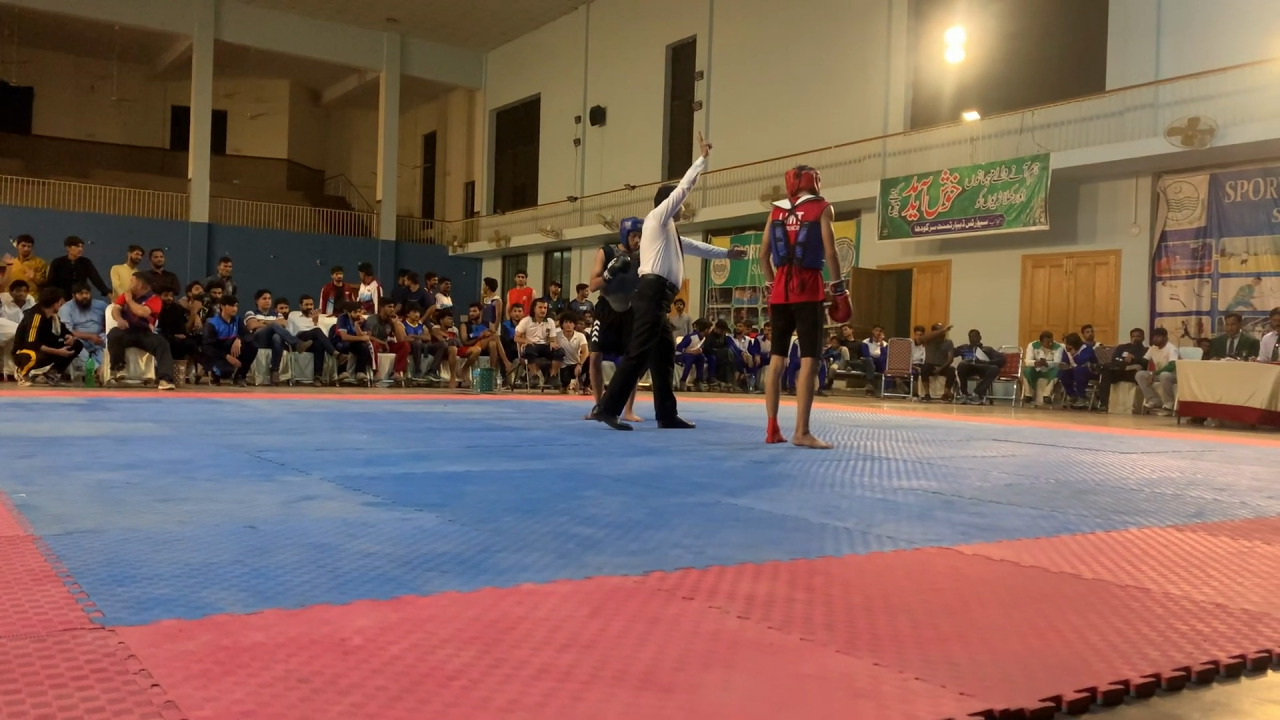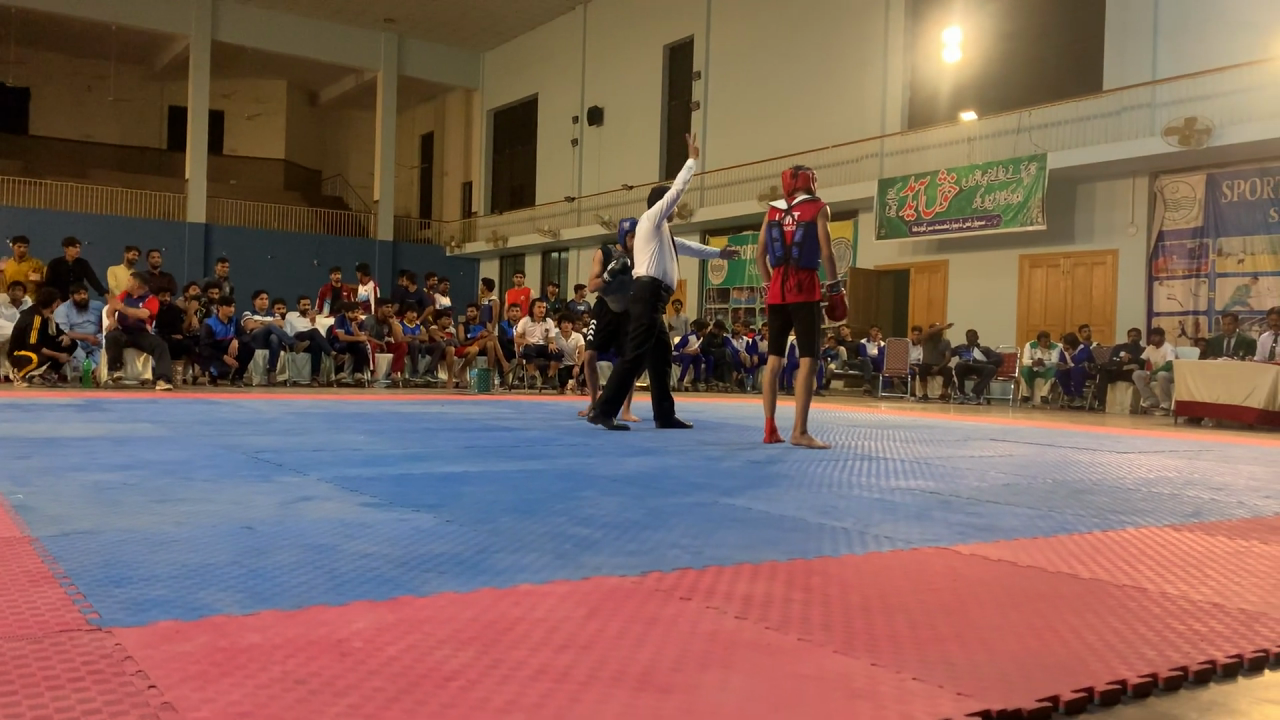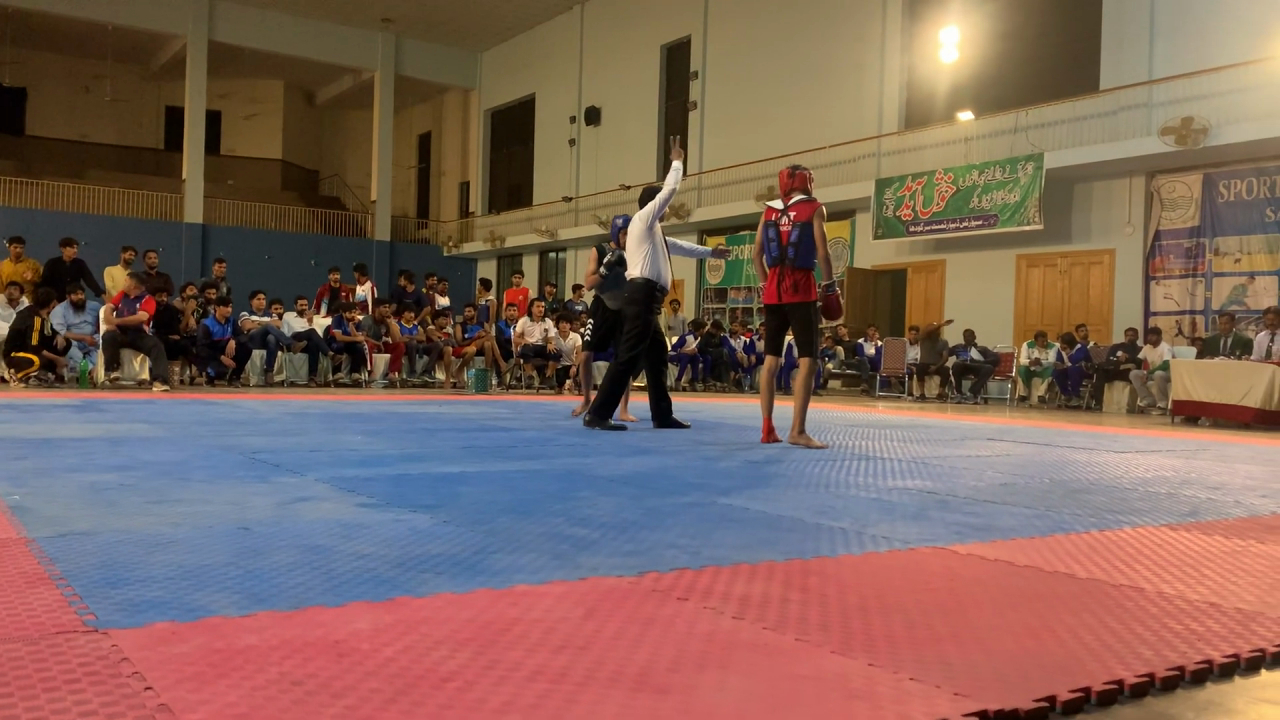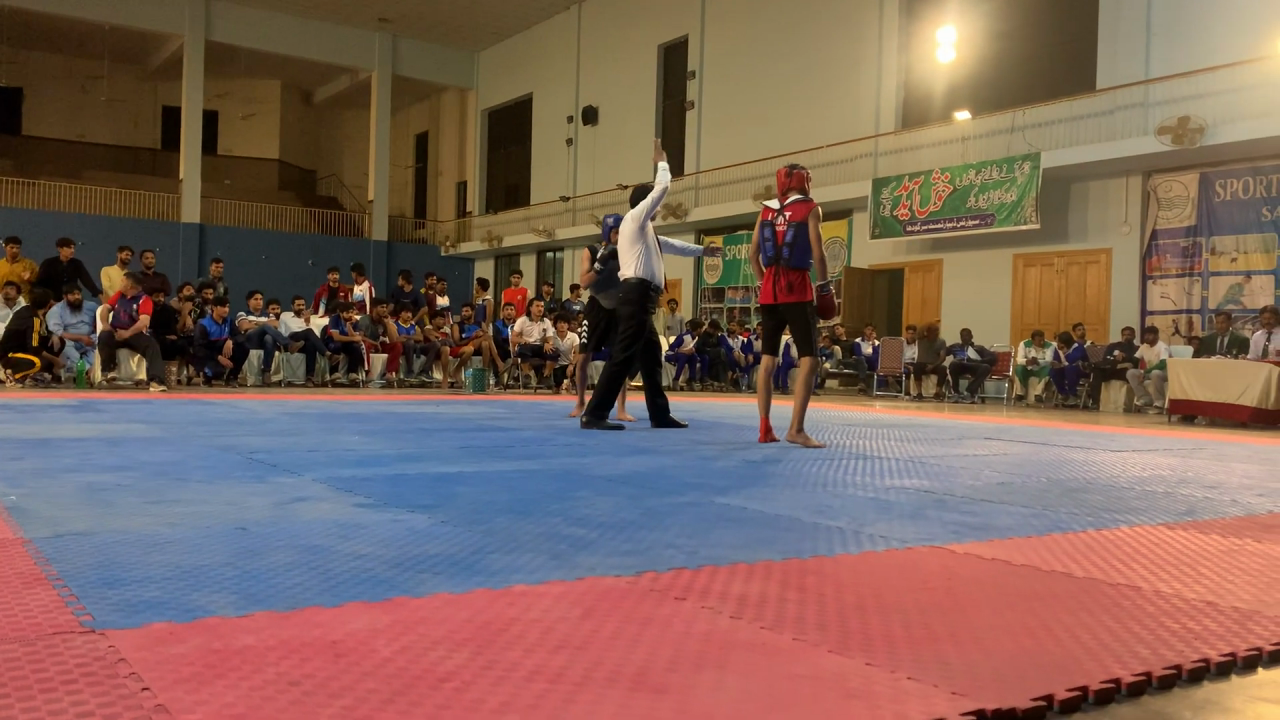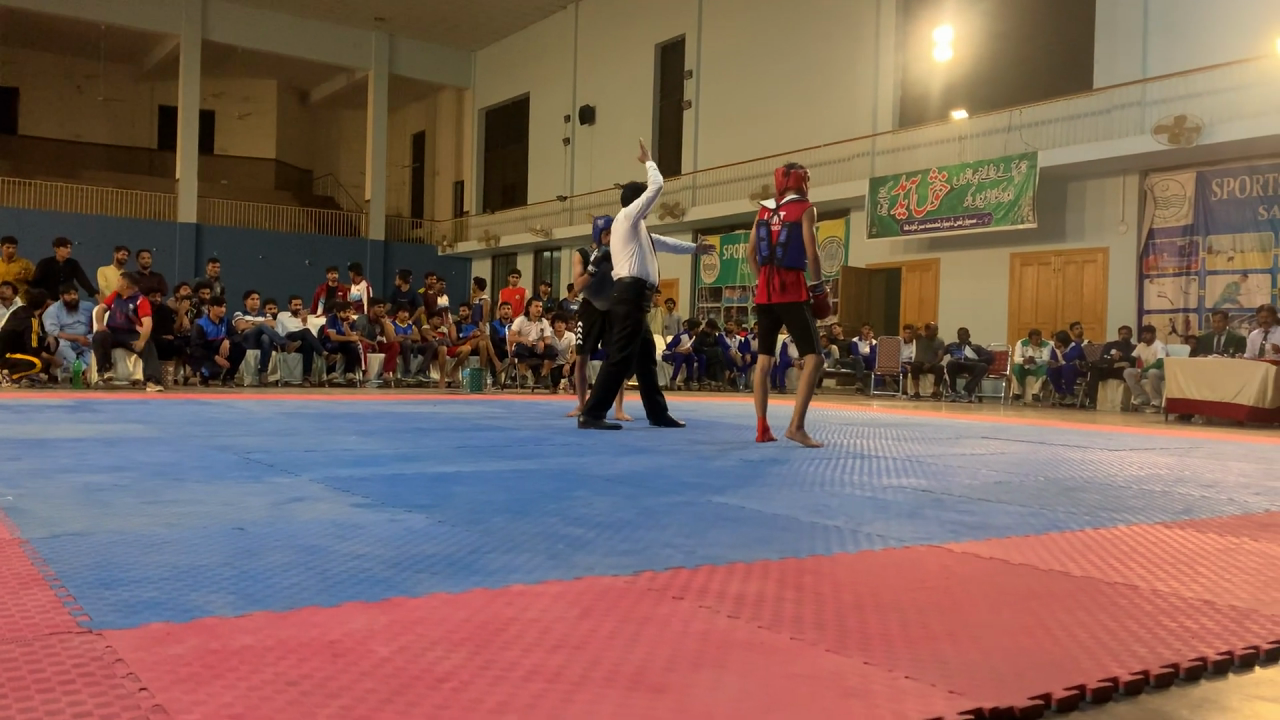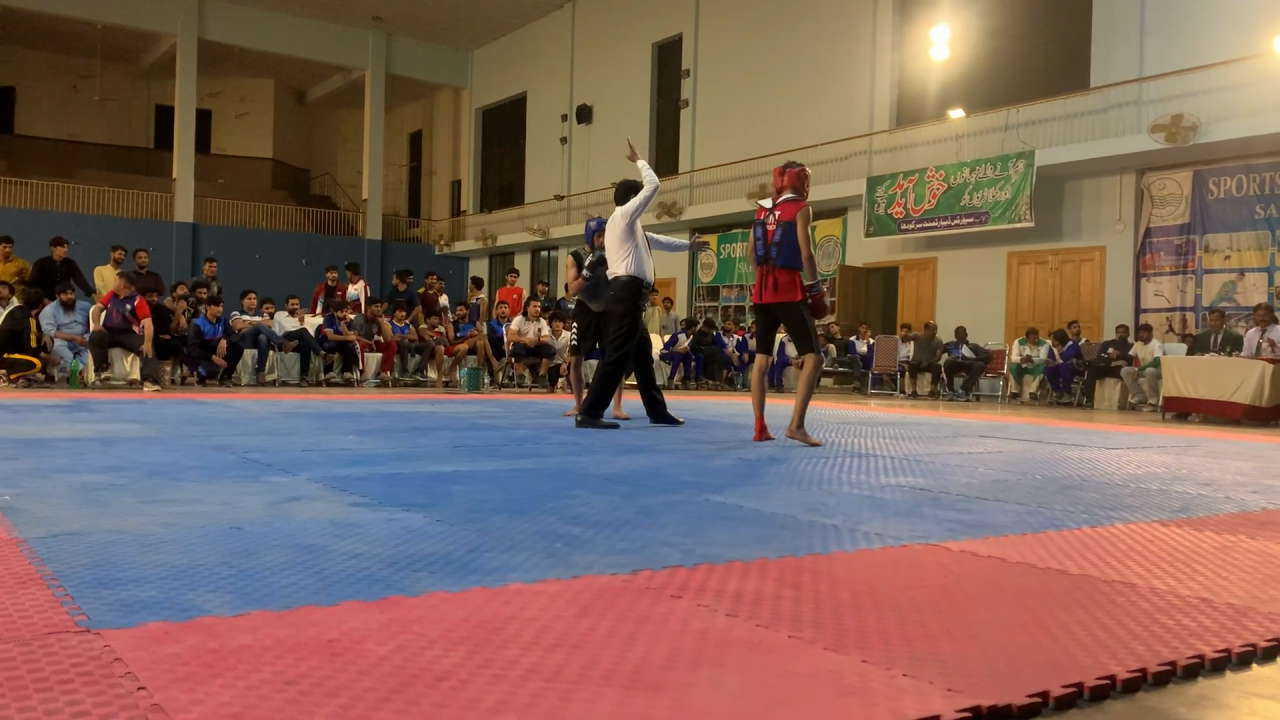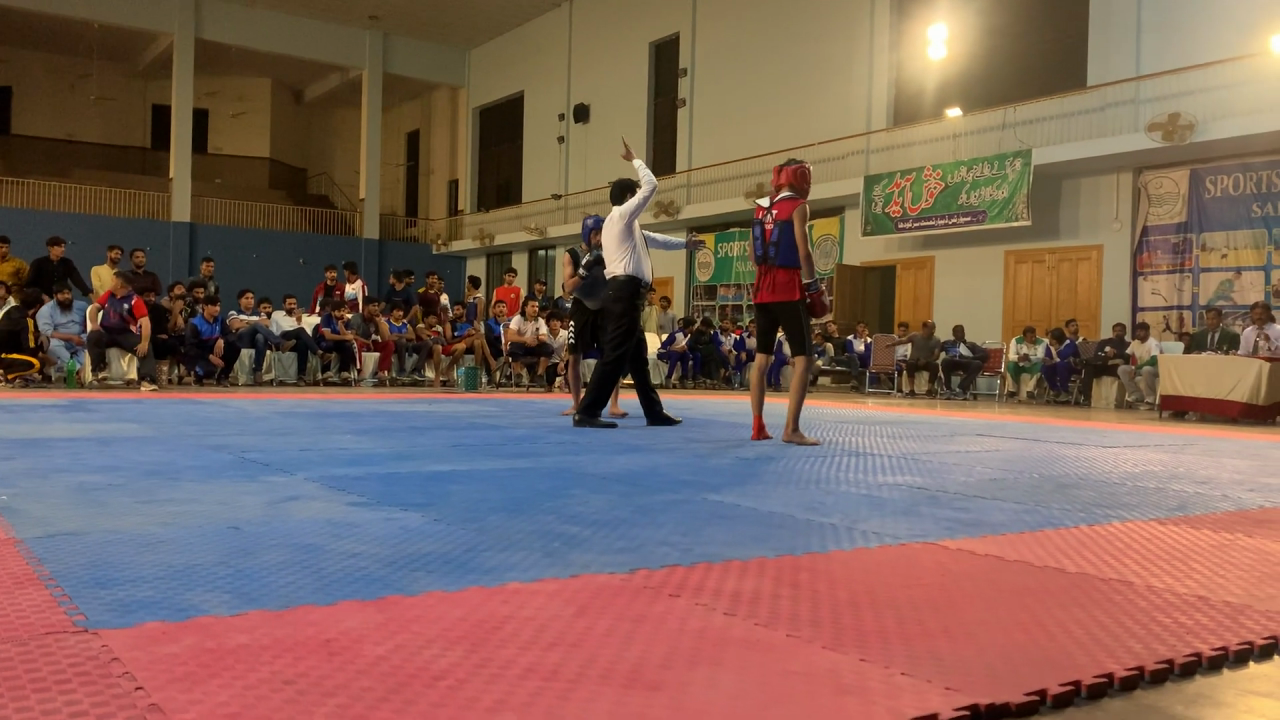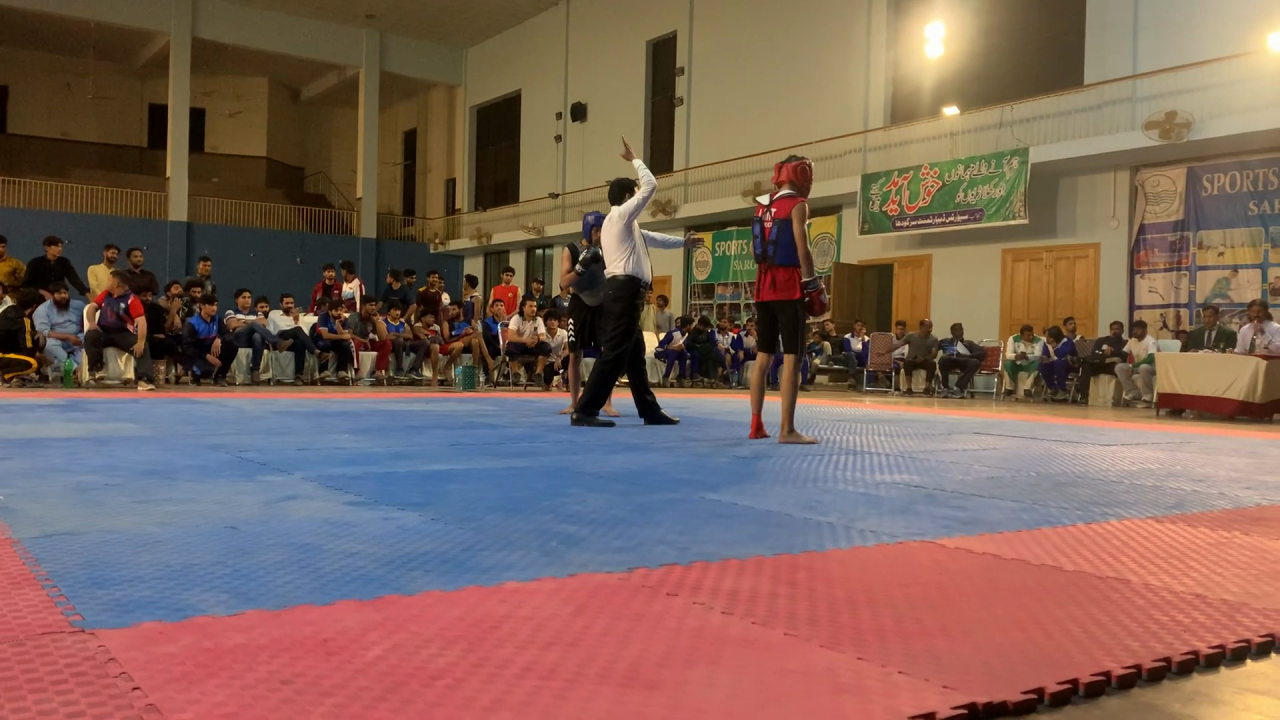
dt=0.1s
person 1, frame 1
left shoulder: (669, 232)
right shoulder: (658, 217)
left elbow: (695, 246)
right elbow: (683, 187)
left wrist: (726, 253)
right wrist: (702, 158)
left hip: (657, 295)
right hip: (653, 292)
left knee: (663, 355)
right knee: (639, 353)
left ankle: (667, 415)
right ankle: (607, 408)
person 1, frame 2
left shoulder: (661, 231)
right shoulder: (652, 217)
left elbow: (687, 247)
right elbow: (678, 188)
left wrist: (719, 253)
right wrist: (692, 160)
left hip: (652, 296)
right hip: (649, 294)
left knee: (660, 356)
right knee: (635, 355)
left ankle: (664, 415)
right ankle: (603, 411)
person 1, frame 3
left shoulder: (653, 231)
right shoulder: (643, 219)
left elbow: (679, 246)
right elbow: (670, 189)
left wrist: (710, 252)
right wrist: (677, 161)
left hip: (646, 297)
right hip: (643, 295)
left knee: (657, 356)
right knee: (629, 356)
left ankle: (662, 415)
right ankle: (598, 413)
person 1, frame 4
left shoulder: (644, 229)
right shoulder: (635, 216)
left elbow: (669, 245)
right elbow: (662, 188)
left wrist: (702, 251)
right wrist: (662, 162)
left hip: (639, 296)
right hip: (637, 294)
left knee: (650, 355)
right knee: (624, 356)
left ankle: (660, 414)
right ankle: (594, 414)
person 1, frame 5
left shoulder: (635, 228)
right shoulder: (628, 216)
left elbow: (662, 243)
right elbow: (655, 187)
left wrist: (695, 248)
right wrist: (649, 162)
left hip: (632, 295)
right hip: (631, 293)
left knee: (645, 354)
right knee: (621, 356)
left ankle: (657, 412)
right ankle: (591, 414)
person 1, frame 6
left shoulder: (628, 225)
right shoulder: (624, 214)
left elbow: (655, 241)
right elbow: (653, 186)
left wrist: (688, 245)
right wrist: (639, 161)
left hip: (626, 292)
right hip: (628, 292)
left knee: (642, 353)
right knee: (618, 355)
left ankle: (657, 410)
right ankle: (589, 413)
person 1, frame 7
left shoulder: (624, 224)
right shoulder: (622, 214)
left elbow: (652, 239)
right elbow: (650, 186)
left wrist: (685, 244)
right wrist: (635, 160)
left hip: (623, 292)
right hip: (626, 291)
left knee: (637, 354)
right knee: (616, 354)
left ankle: (653, 410)
right ankle: (586, 412)
person 1, frame 8
left shoulder: (622, 223)
right shoulder: (621, 214)
left elbow: (650, 238)
right elbow: (650, 186)
left wrist: (683, 242)
right wrist: (635, 160)
left hip: (623, 291)
right hip: (625, 291)
left knee: (634, 353)
right knee: (614, 353)
left ankle: (650, 410)
right ankle: (584, 411)
person 2, frame 1
left shoulder: (777, 210)
right shoulder: (822, 208)
left elbow: (763, 253)
right elbow: (829, 252)
right wrist: (839, 289)
left hip: (780, 290)
right hip: (808, 290)
left knee: (777, 360)
right knee: (809, 361)
left ankle: (772, 429)
right ankle: (801, 431)
person 2, frame 2
left shoulder: (773, 210)
right shoulder: (818, 208)
left elbow: (760, 254)
right elbow: (826, 252)
right wrist: (835, 287)
left hip: (777, 290)
right hip: (805, 290)
left knee: (774, 360)
right knee: (808, 361)
left ankle: (770, 429)
right ankle: (799, 431)
person 2, frame 3
left shoulder: (769, 210)
right shoulder: (814, 208)
left elbow: (757, 254)
right elbow: (822, 252)
right wrist: (830, 287)
left hip: (774, 290)
right hip: (801, 290)
left knee: (771, 360)
right knee: (807, 361)
left ankle: (767, 429)
right ankle: (798, 430)
person 2, frame 4
left shoulder: (767, 210)
right shoulder: (810, 208)
left elbow: (753, 254)
right elbow: (817, 254)
right wrist: (824, 287)
left hip: (770, 291)
right hip: (797, 290)
left knee: (768, 360)
right knee: (809, 358)
left ankle: (765, 429)
right ankle: (796, 428)
person 2, frame 5
left shoulder: (763, 210)
right shoulder: (805, 208)
left elbow: (751, 253)
right elbow: (811, 253)
right wrist: (819, 287)
left hip: (765, 291)
right hip: (792, 290)
left knee: (764, 359)
right knee: (813, 357)
left ankle: (762, 428)
right ankle: (796, 426)
person 2, frame 6
left shoulder: (763, 209)
right shoulder: (800, 208)
left elbow: (751, 254)
right elbow: (805, 253)
right wrist: (815, 287)
left hip: (763, 289)
right hip: (789, 288)
left knee: (762, 359)
right knee: (812, 357)
left ankle: (760, 427)
right ankle: (796, 426)
person 2, frame 7
left shoulder: (761, 208)
right shoulder: (798, 206)
right elbow: (803, 252)
right wrist: (813, 285)
left hip: (763, 288)
right hip: (788, 288)
left knee: (762, 358)
right knee: (803, 359)
left ankle: (758, 427)
right ankle: (791, 428)
person 2, frame 8
left shoulder: (762, 205)
right shoulder: (797, 205)
right elbow: (802, 250)
right wrist: (812, 284)
left hip: (764, 286)
right hip: (789, 286)
left knee: (764, 356)
right knee: (791, 358)
left ankle: (756, 425)
right ankle: (787, 430)
person 3, frame 1
right shoulder: (605, 253)
right elbow: (592, 286)
right wrist: (611, 272)
left hip: (629, 312)
right hip: (606, 310)
right knee: (595, 357)
left ankle: (628, 410)
right ankle: (598, 405)
person 3, frame 2
right shoulder: (603, 253)
right elbow: (591, 286)
right wrist: (611, 273)
left hip: (627, 312)
right hip: (604, 310)
right knee: (590, 356)
left ankle: (626, 410)
right ankle: (594, 401)
person 3, frame 3
right shoulder: (598, 252)
right elbow: (588, 284)
right wrist: (607, 267)
left hip: (624, 310)
right hip: (601, 308)
right knee: (586, 357)
left ankle: (623, 410)
right ankle: (586, 400)
person 3, frame 4
right shoulder: (590, 252)
right elbow: (584, 283)
right wrist: (600, 263)
left hip: (618, 310)
right hip: (596, 309)
right knee: (583, 358)
left ankle: (621, 410)
right ankle: (580, 404)
person 3, frame 5
right shoulder: (582, 255)
right elbow: (578, 287)
right wrist: (594, 265)
left hip: (612, 310)
right hip: (590, 310)
right knee: (581, 360)
left ankle: (619, 409)
right ankle: (581, 405)
person 3, frame 6
right shoulder: (574, 257)
right elbow: (572, 290)
right wrist: (589, 270)
left hip: (607, 311)
right hip: (584, 311)
right knee: (576, 360)
left ankle: (617, 407)
right ankle: (579, 405)
person 3, frame 7
right shoulder: (571, 255)
right elbow: (568, 288)
right wrist: (586, 269)
left hip: (604, 309)
right hip: (581, 309)
right knee: (574, 359)
left ankle: (614, 405)
right ankle: (576, 404)
person 3, frame 8
right shoulder: (571, 251)
right elbow: (564, 283)
right wrist: (583, 265)
left hip: (602, 306)
right hip: (579, 306)
right knee: (575, 356)
left ankle: (607, 403)
right ankle: (574, 403)
